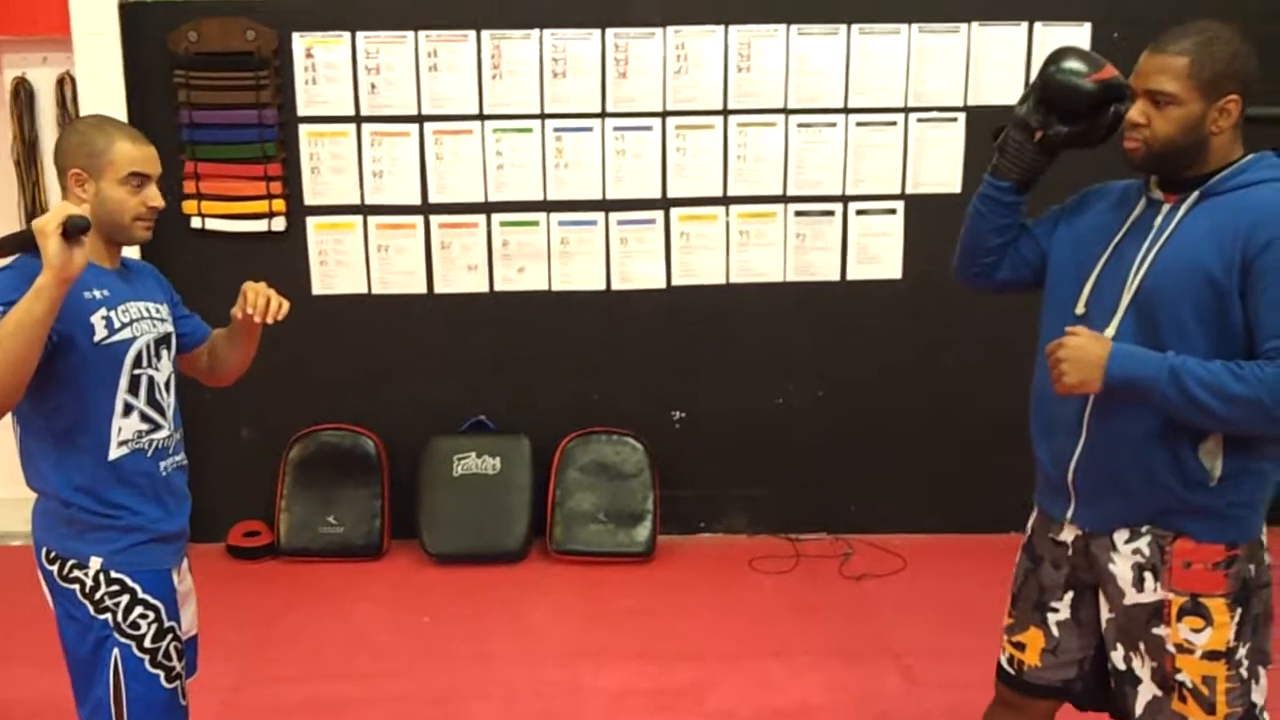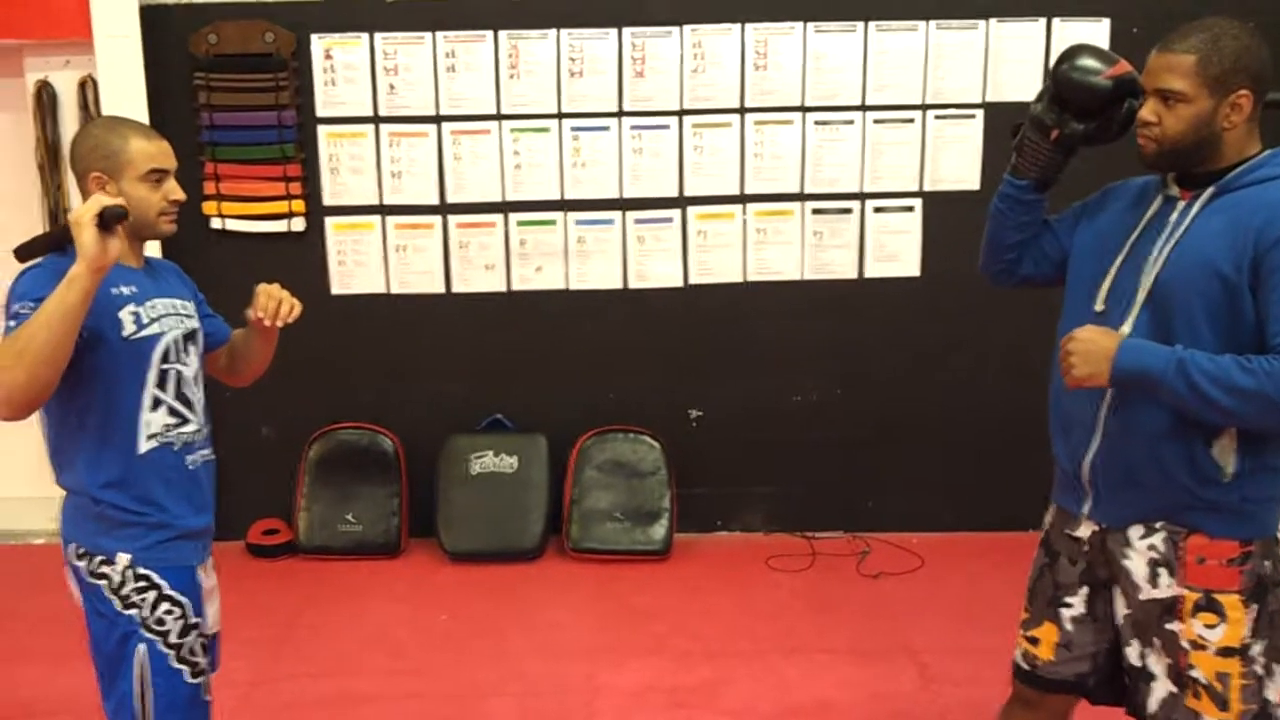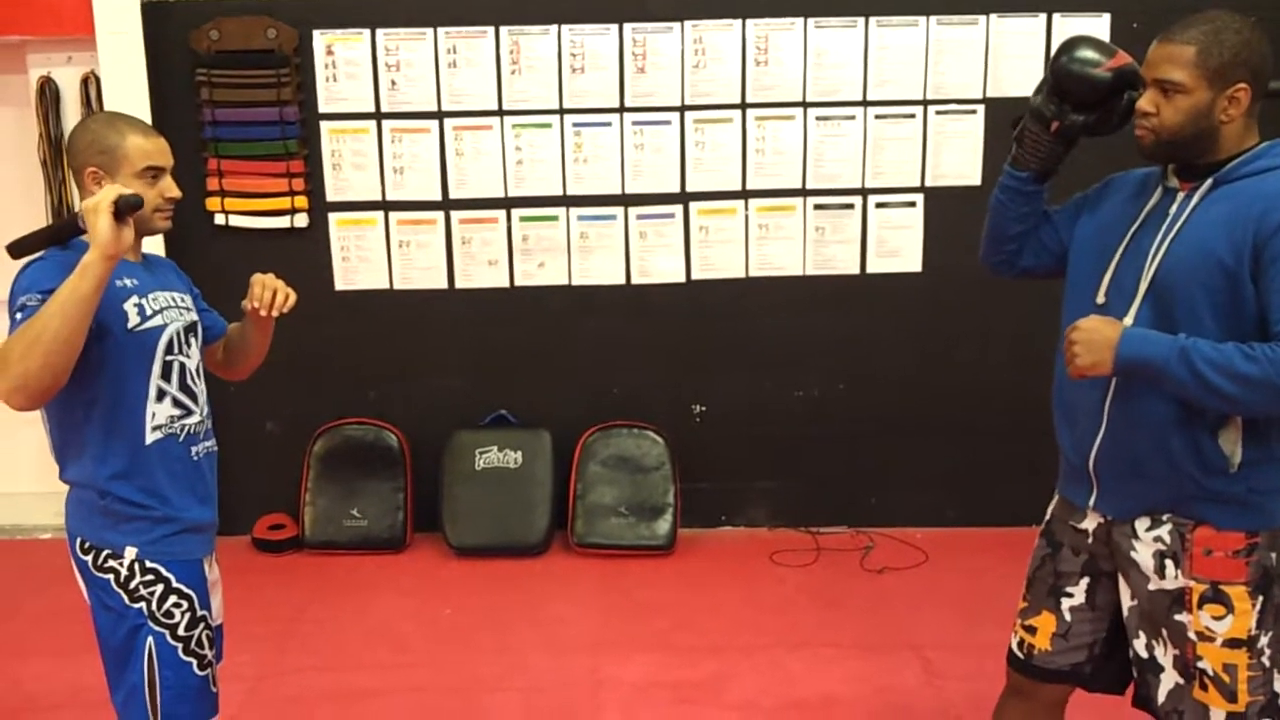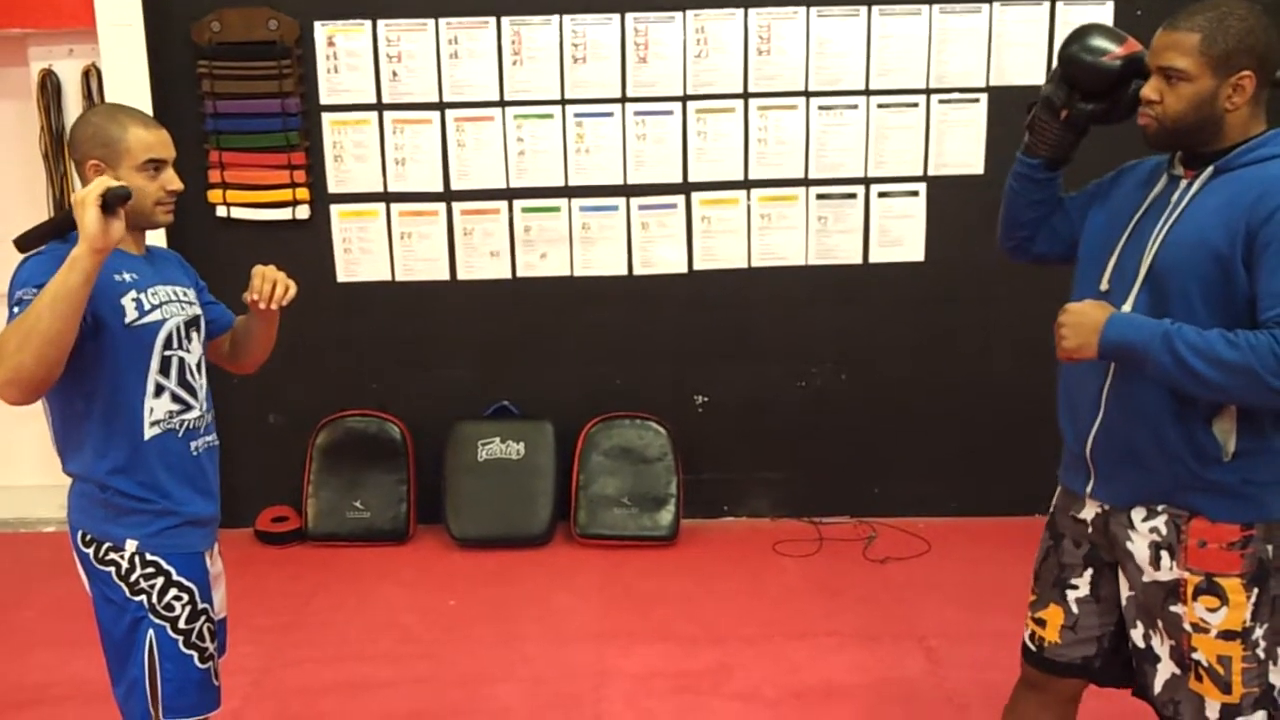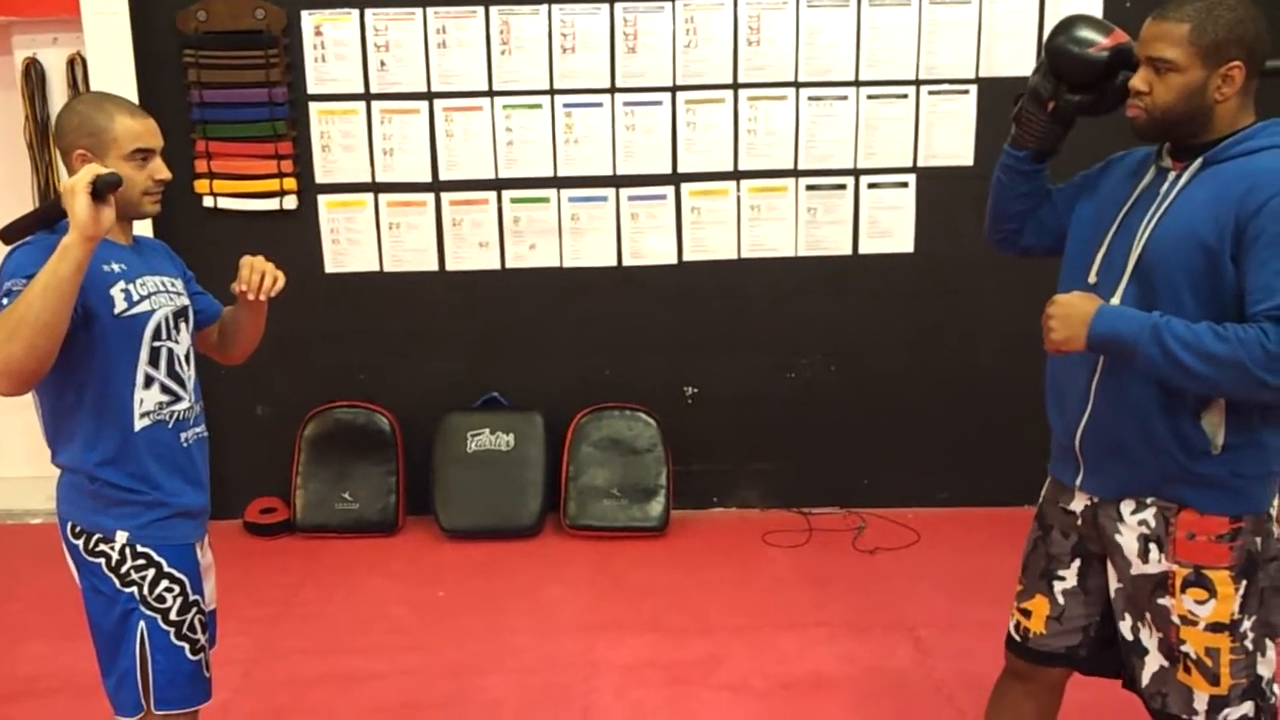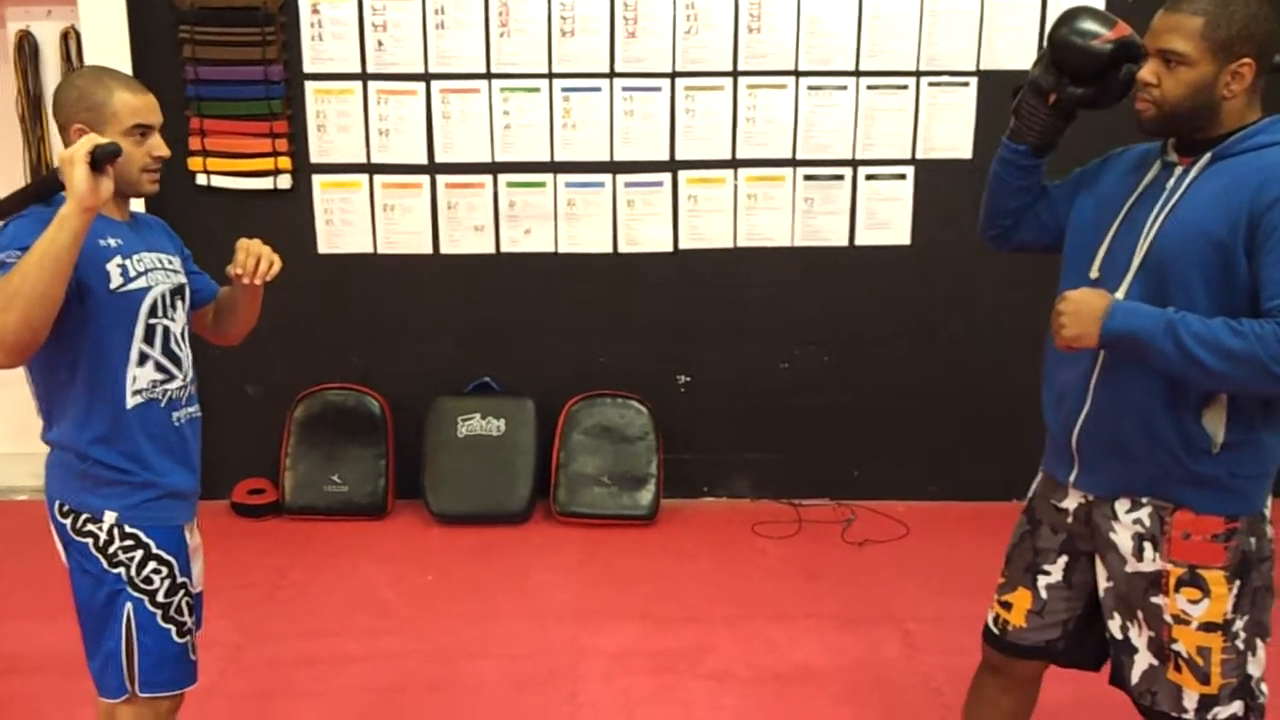
dt=0.7s
person 1, frame 1
right shoulder: (1099, 209)
right elbow: (982, 265)
left wrist: (1123, 368)
right wrist: (1019, 154)
left hip: (1187, 541)
right hip: (1065, 519)
person 1, frame 2
right shoulder: (1121, 205)
right elbow: (1008, 260)
left wrist: (1130, 361)
right wrist: (1037, 151)
left hip: (1203, 535)
right hip: (1084, 514)
person 1, frame 3
right shoulder: (1123, 196)
right elbow: (1009, 251)
left wrist: (1135, 351)
right wrist: (1038, 143)
left hip: (1207, 526)
right hip: (1088, 504)
person 1, frame 4
right shoulder: (1137, 182)
right elbow: (1026, 236)
left wrist: (1122, 335)
right wrist: (1049, 132)
left hip: (1203, 517)
right hip: (1092, 494)
person 1, frame 5
right shoulder: (1125, 175)
right elbow: (1012, 228)
left wrist: (1108, 328)
right wrist: (1037, 124)
left hip: (1195, 511)
right hip: (1081, 487)
person 1, frame 6
right shoulder: (1124, 170)
right elbow: (1009, 224)
left wrist: (1122, 324)
right wrist: (1036, 116)
left hip: (1190, 509)
right hip: (1072, 482)
right knee: (1008, 657)
person 2, frame 1
left shoulder: (147, 279)
left elbow: (213, 367)
left wrist: (247, 323)
right wrist: (55, 280)
left hip: (161, 536)
right hip: (99, 551)
person 2, frame 2
left shoulder: (171, 278)
right shoulder: (56, 279)
left elbow: (233, 367)
left wrist: (264, 324)
right wrist: (89, 269)
left hip: (185, 534)
right hip: (127, 546)
person 2, frame 3
left shoulder: (167, 274)
right shoulder: (56, 274)
left elbow: (230, 363)
left wrist: (260, 316)
right wrist: (101, 258)
left hip: (187, 528)
right hip: (132, 540)
person 2, frame 4
left shoulder: (173, 266)
right shoulder: (58, 267)
left elbow: (238, 355)
left wrist: (264, 310)
right wrist: (91, 250)
left hip: (191, 522)
right hip: (134, 533)
person 2, frame 5
left shoulder: (159, 257)
left elbow: (226, 347)
left wrist: (252, 299)
right wrist: (81, 238)
left hip: (179, 511)
right hip: (122, 523)
person 2, frame 6
left shoulder: (157, 234)
left elbow: (221, 326)
left wrist: (248, 280)
right wrist: (79, 209)
left hip: (167, 492)
right hip: (113, 502)
